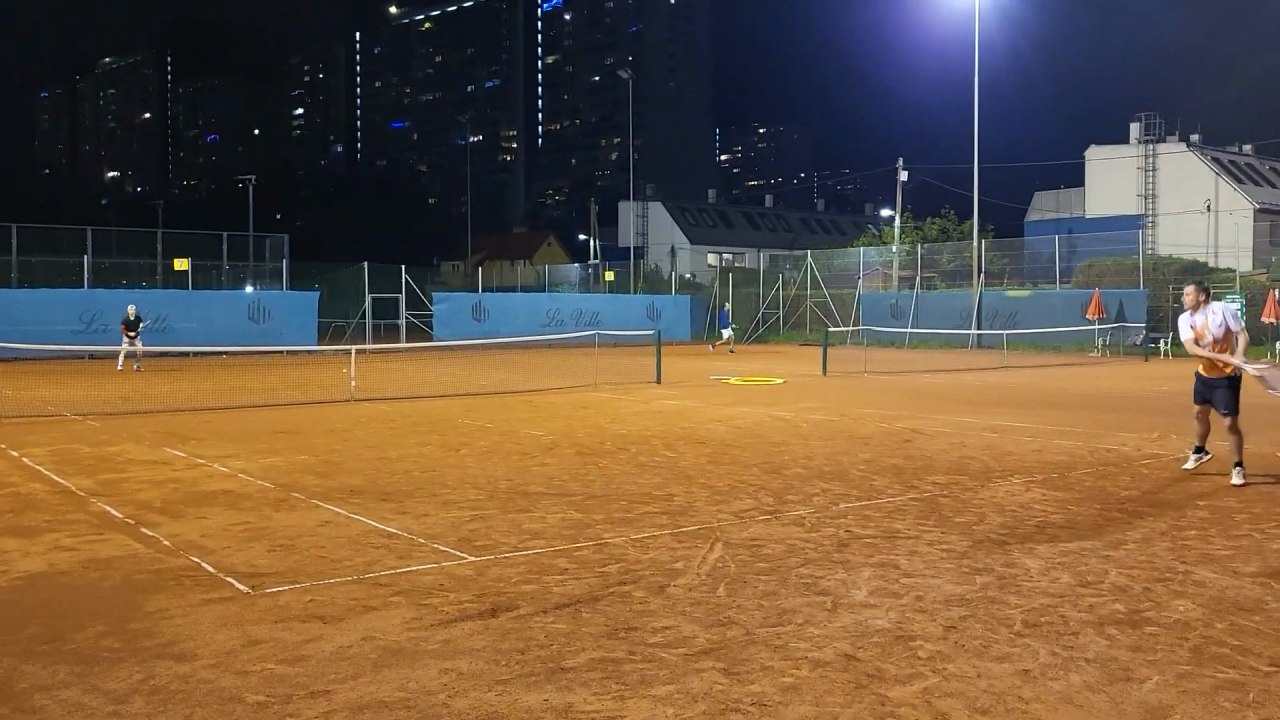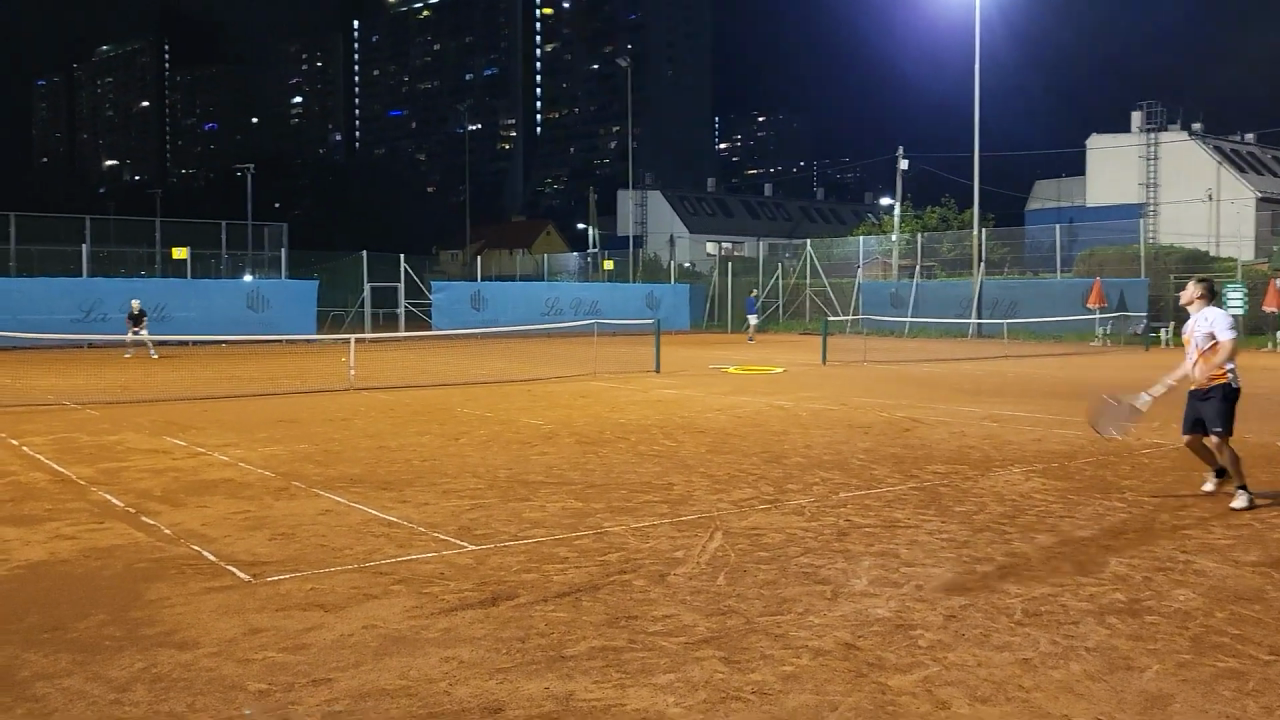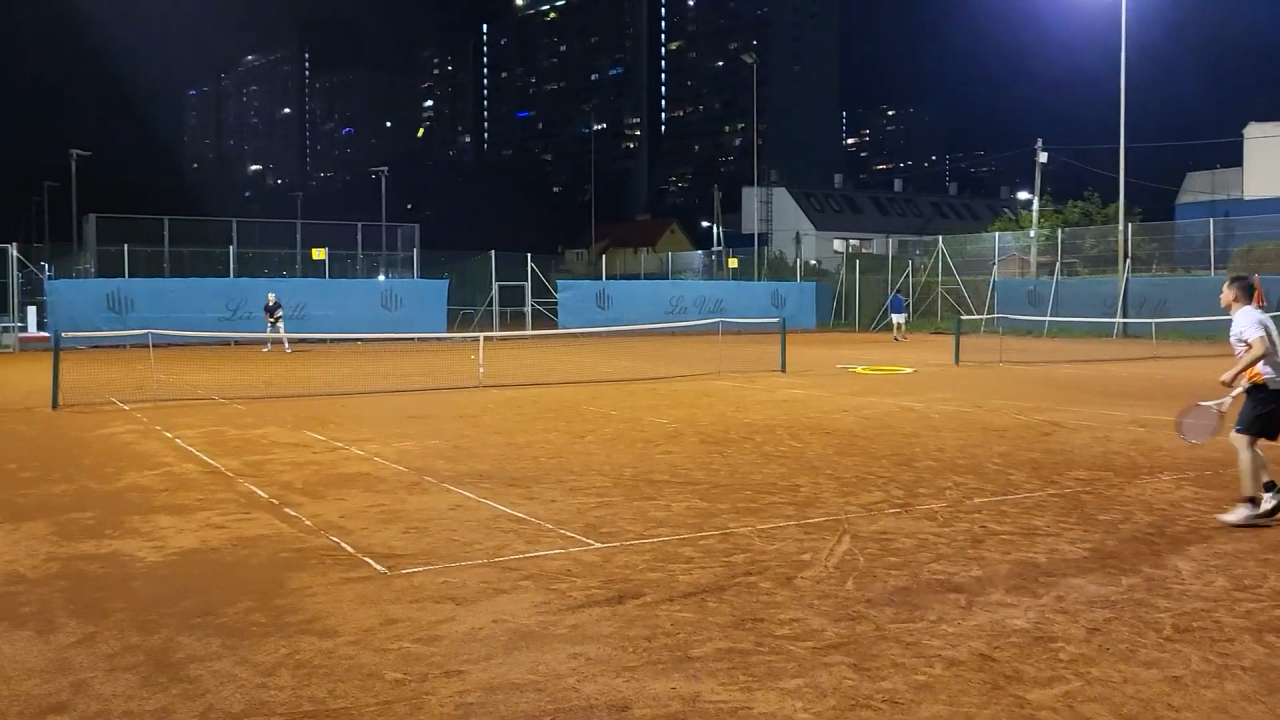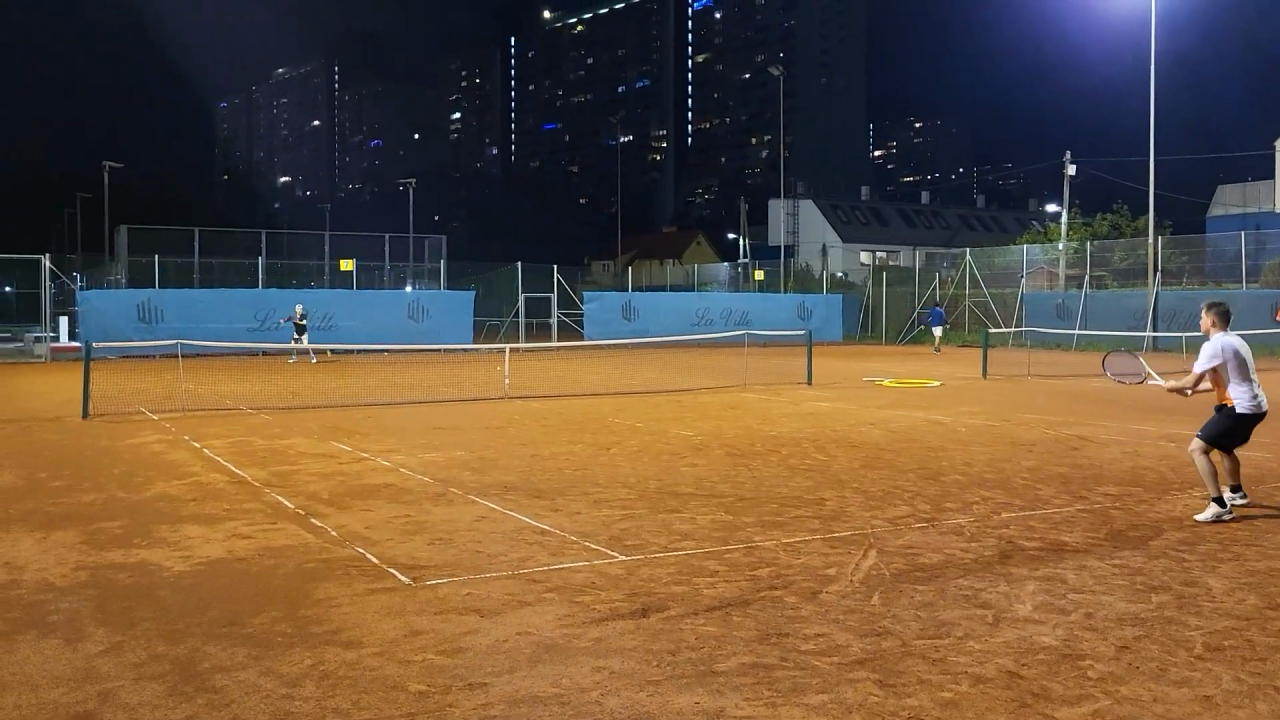
dt=0.7s
person 1, frame 1
left shoulder: (1224, 310)
right shoulder: (1185, 319)
left elbow: (1243, 335)
right elbow: (1191, 349)
left wrist: (1239, 356)
right wrist: (1222, 357)
left hip: (1227, 376)
right hip: (1205, 376)
left knee: (1230, 423)
right knee: (1200, 415)
left ankle: (1238, 468)
right ankle: (1200, 451)
person 1, frame 2
left shoulder: (1216, 316)
right shoulder: (1190, 324)
left elbow: (1229, 348)
left wrist: (1207, 370)
right wrist: (1174, 377)
left hip: (1220, 388)
right hip: (1198, 390)
left knee: (1217, 441)
right knee: (1190, 440)
left ankle: (1243, 491)
right ankle: (1220, 472)
person 1, frame 3
left shoulder: (1245, 318)
right shoulder: (1256, 316)
left wrist: (1234, 372)
right wrist: (1244, 380)
left knee: (1240, 439)
right knee: (1247, 441)
left ankle: (1250, 505)
person 1, frame 4
left shoulder: (1214, 346)
right shoulder: (1234, 341)
left elbow: (1192, 381)
left wrist: (1175, 386)
right wrist: (1193, 389)
left hip: (1240, 409)
right hip: (1255, 407)
left knee: (1197, 449)
right knee: (1224, 446)
left ankle: (1219, 506)
right ankle: (1236, 493)
